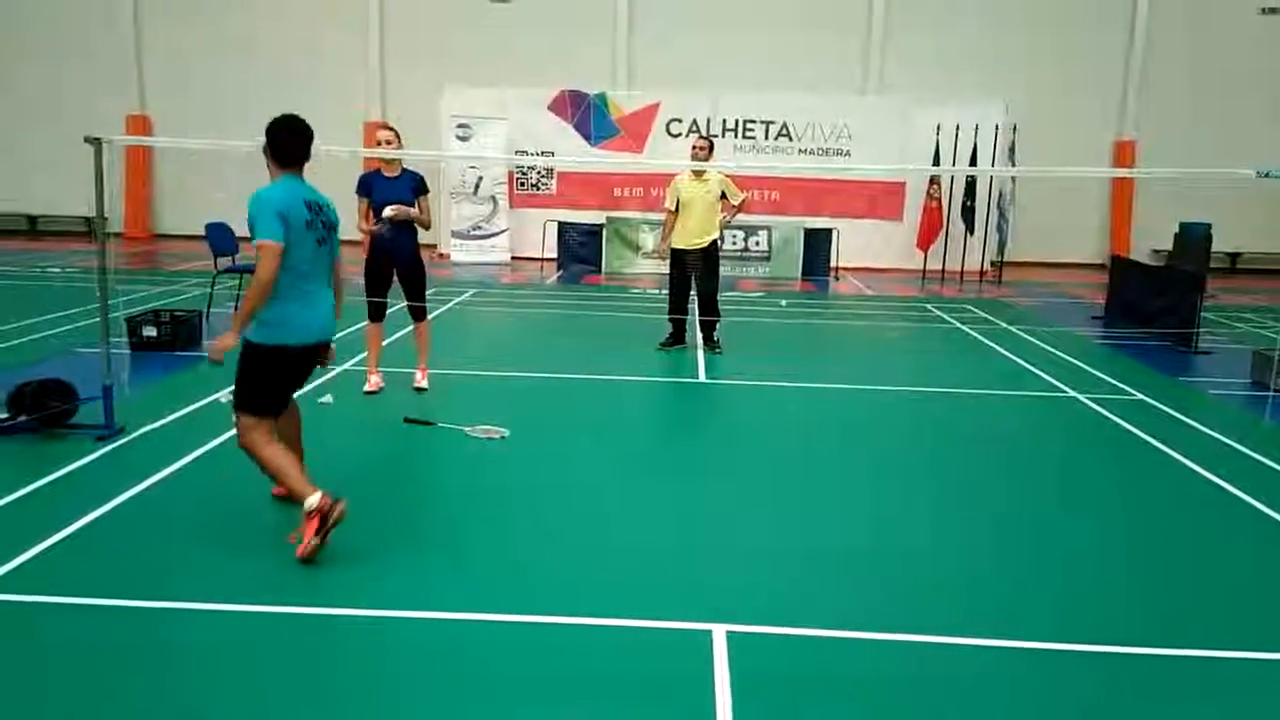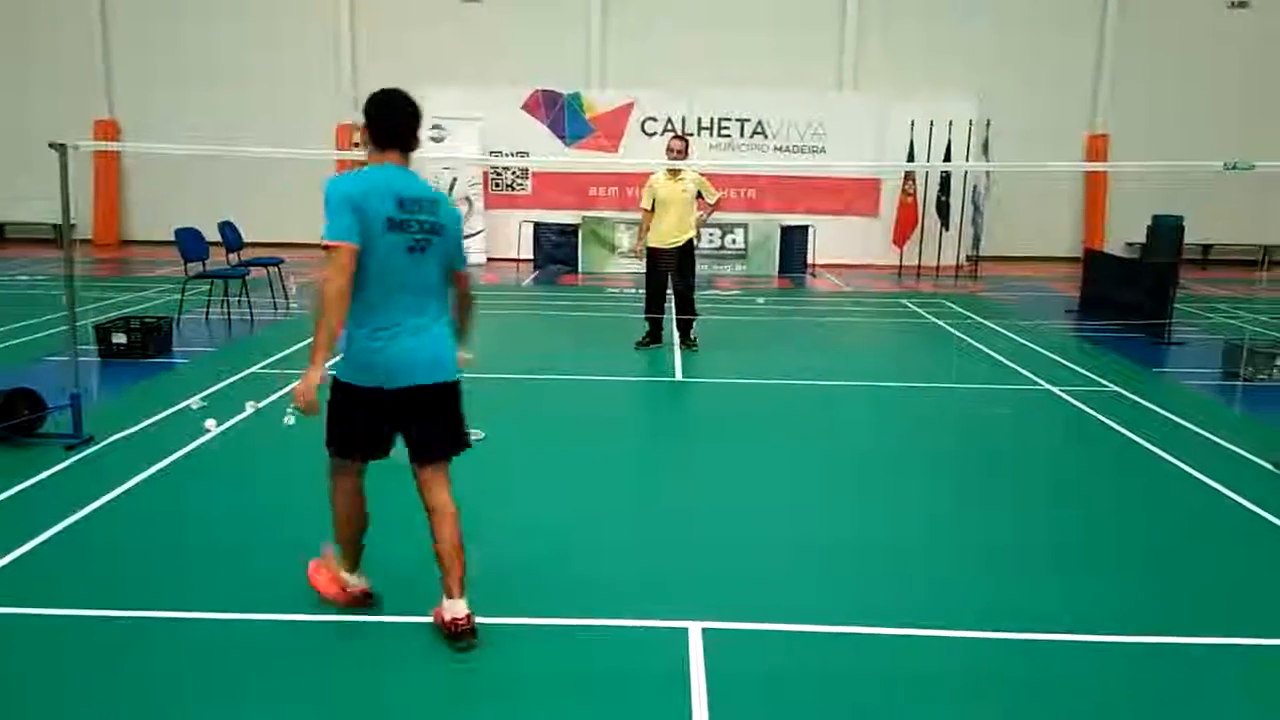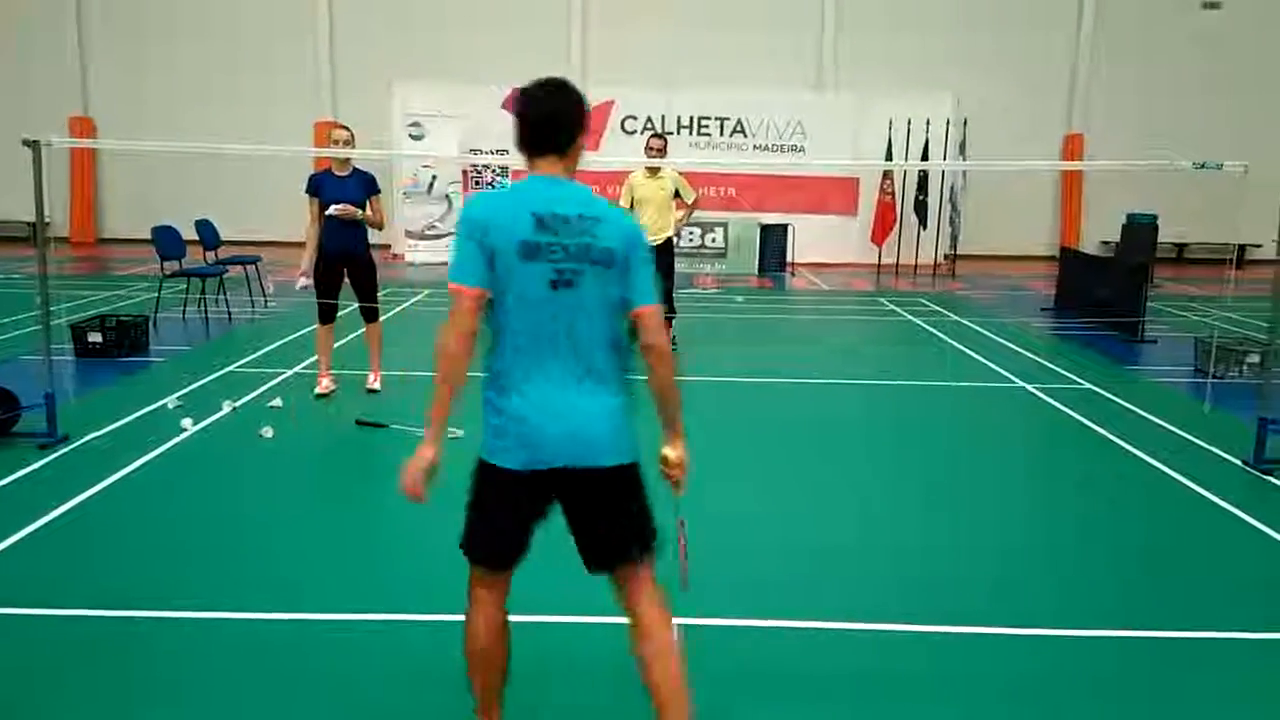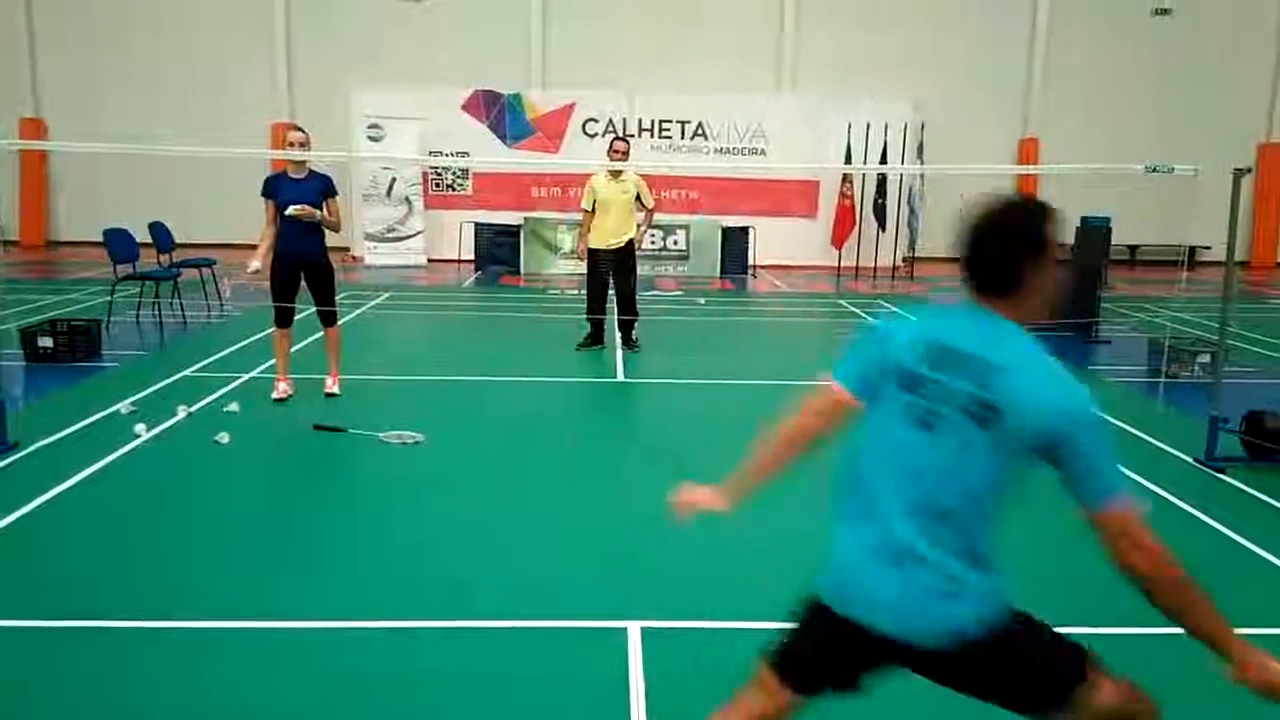
dt=0.7s
person 1, frame 1
left shoulder: (269, 199)
right shoulder: (325, 205)
left elbow: (268, 269)
left wrist: (233, 331)
left hip: (276, 331)
right hip: (316, 329)
left knee: (252, 431)
right knee: (280, 400)
left ankle: (315, 502)
right ankle: (295, 481)
person 1, frame 2
left shoulder: (349, 189)
right shoulder: (442, 204)
left elbow: (340, 279)
right elbow: (462, 290)
left wrist: (315, 365)
right wrist: (455, 345)
left hip: (369, 367)
right hip: (436, 367)
left knee: (346, 472)
right knee: (436, 486)
left ankle: (350, 577)
right ankle: (455, 608)
person 1, frame 3
left shoulder: (485, 213)
right shoulder: (620, 226)
left elbow: (461, 332)
right elbow: (654, 342)
left wrist: (431, 440)
right wrist: (673, 436)
left hip: (516, 440)
right hip: (605, 437)
left knee: (488, 584)
right knee: (640, 586)
person 1, frame 4
left shoulder: (896, 332)
right shoulder: (1059, 396)
left elbow: (807, 423)
right elbow: (1135, 549)
left wrist: (727, 492)
left hip: (849, 593)
right hip: (951, 614)
person 2, frame 1
left shoulder: (415, 180)
right shoulder: (367, 180)
left elbow: (427, 223)
right elbow: (362, 221)
left wrist: (410, 214)
right wrist: (368, 229)
left hip: (409, 255)
right hip: (378, 255)
left knee: (418, 312)
right knee: (375, 314)
left ankle: (421, 370)
right ankle: (373, 373)
person 2, frame 2
left shoulder: (387, 181)
right shoulder: (339, 183)
left elbow: (398, 219)
right elbow: (336, 222)
left wrist: (378, 215)
right wrist: (348, 227)
left hip: (382, 255)
right hip: (352, 256)
left knee: (390, 314)
right knee: (348, 315)
left ankle: (392, 371)
right ankle: (348, 373)
person 2, frame 3
left shoulder: (366, 179)
right shoulder: (317, 180)
left elbow: (379, 222)
right elbow: (314, 223)
left wrist: (358, 214)
right wrist: (307, 259)
left hip: (359, 255)
right hip: (328, 256)
left knee: (370, 313)
right knee: (325, 316)
left ankle: (374, 372)
right ankle: (325, 375)
person 2, frame 4
left shoulder: (323, 181)
right shoulder: (273, 182)
left elbow: (336, 225)
right elbow: (270, 226)
left wrist: (316, 215)
right wrist: (258, 256)
left hip: (317, 258)
right hip: (284, 260)
left knee: (328, 317)
right knee: (282, 320)
left ankle: (332, 376)
right ankle: (282, 380)
person 3, frame 1
left shoulder: (720, 180)
right shoulder: (678, 181)
left elbow: (739, 200)
right elbow: (671, 214)
left wrist: (727, 218)
right wrist: (664, 241)
left hip: (707, 246)
right hip: (680, 246)
left knee: (708, 295)
right knee: (678, 294)
left ankle: (710, 337)
right ankle: (677, 335)
person 3, frame 2
left shoulder: (695, 179)
right shoulder: (654, 180)
left elbow: (715, 198)
right elbow: (647, 213)
left wrist: (704, 217)
right wrist: (640, 240)
left hip: (683, 244)
right hip: (657, 245)
left knee: (684, 293)
right knee: (654, 293)
left ankle: (686, 335)
right ankle: (653, 334)
person 3, frame 3
left shoulder: (673, 178)
right shoulder: (633, 179)
left elbow: (692, 199)
right elbow: (626, 211)
left wrist: (682, 221)
left hip: (663, 242)
left knee: (664, 291)
left ankle: (666, 333)
person 3, frame 4
left shoulder: (635, 181)
right shoulder: (595, 181)
left elbow: (650, 207)
right elbow: (587, 213)
left wrist: (642, 230)
right wrist: (582, 240)
left hip: (625, 246)
right hip: (597, 246)
left knee: (627, 294)
right knee: (595, 294)
left ankle: (628, 335)
right ankle: (595, 335)
